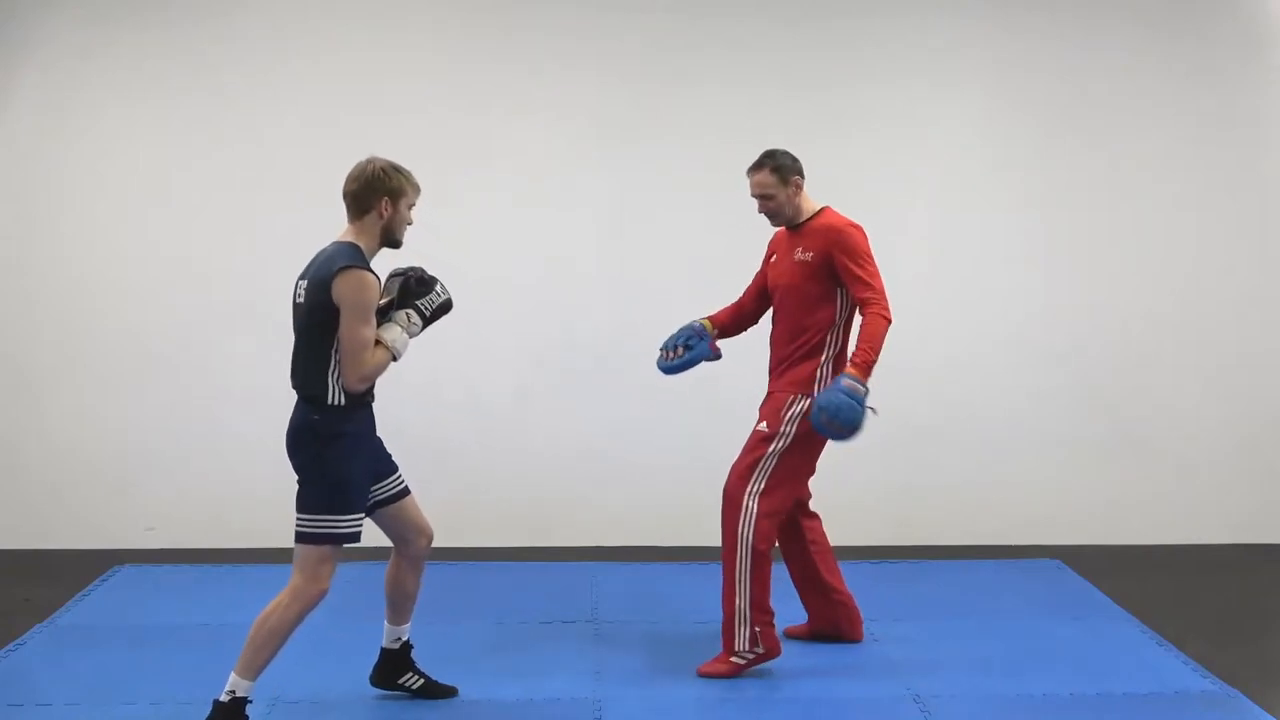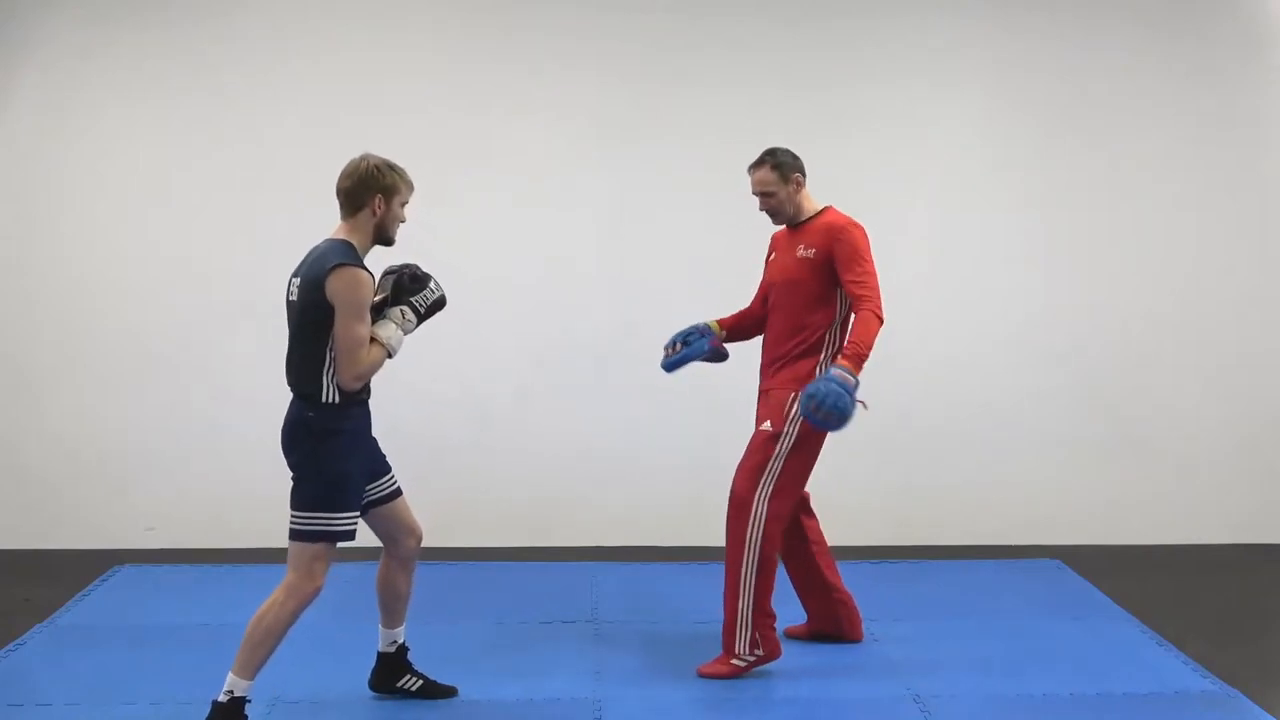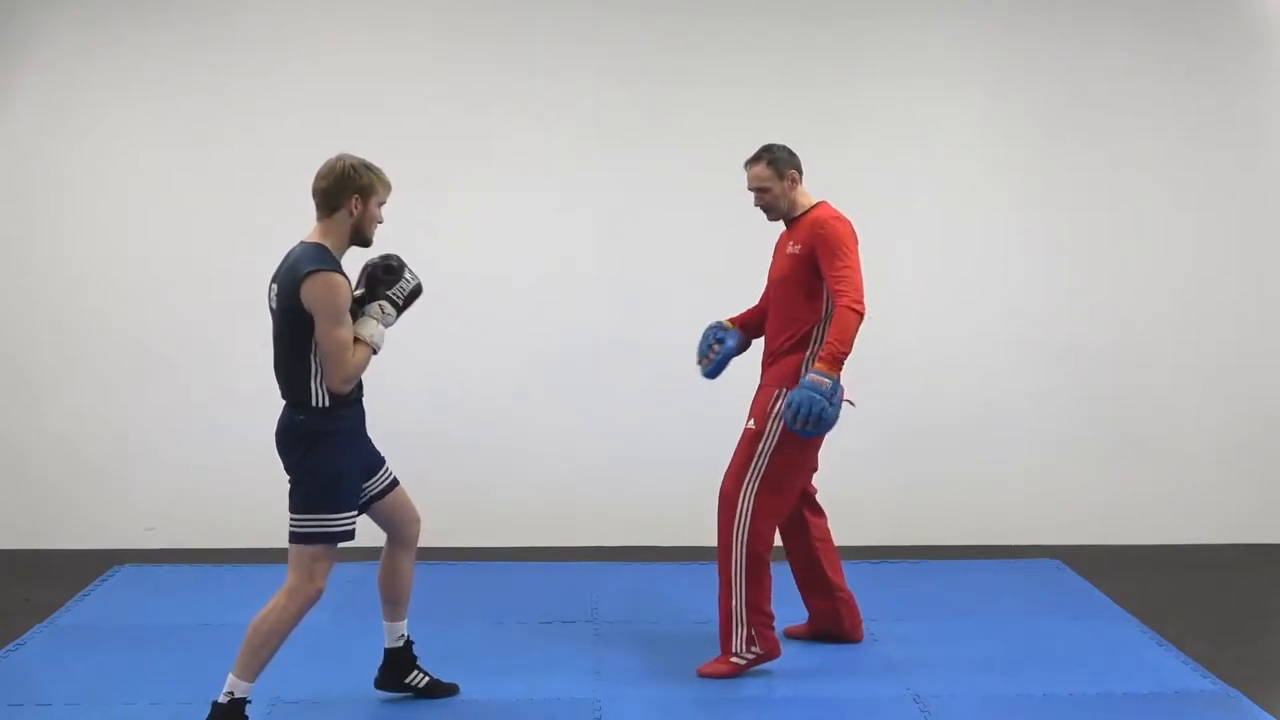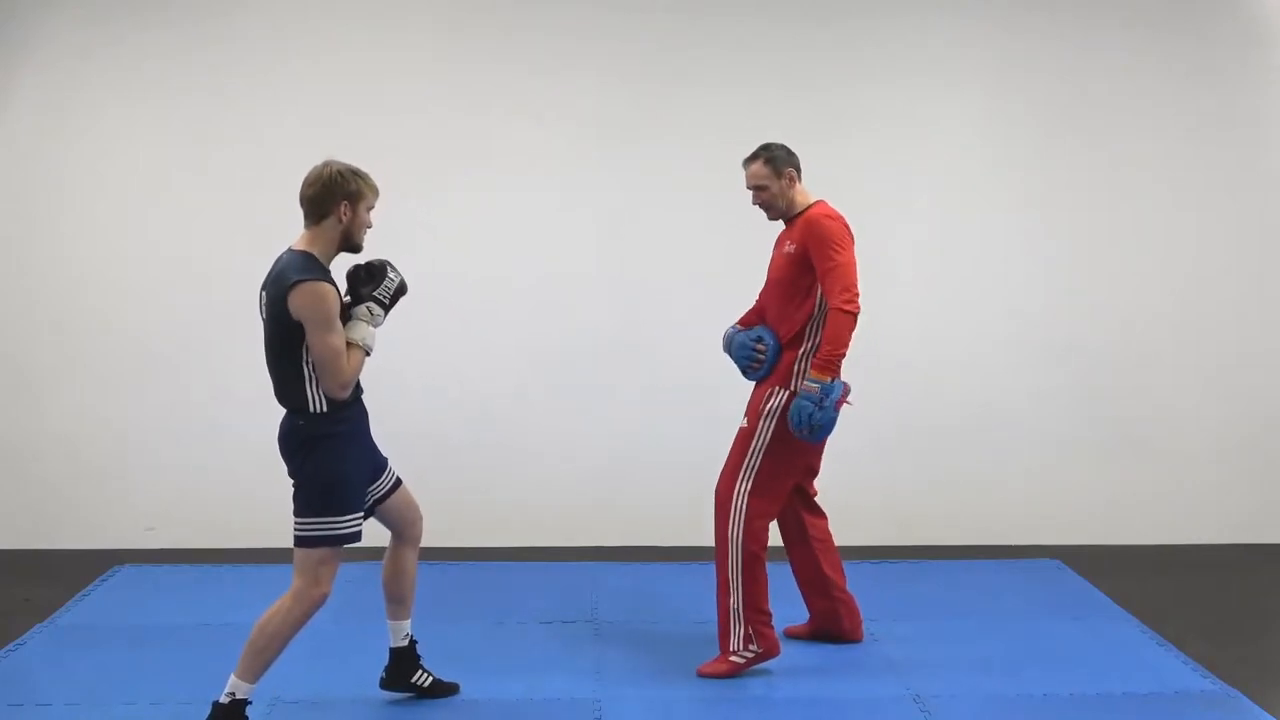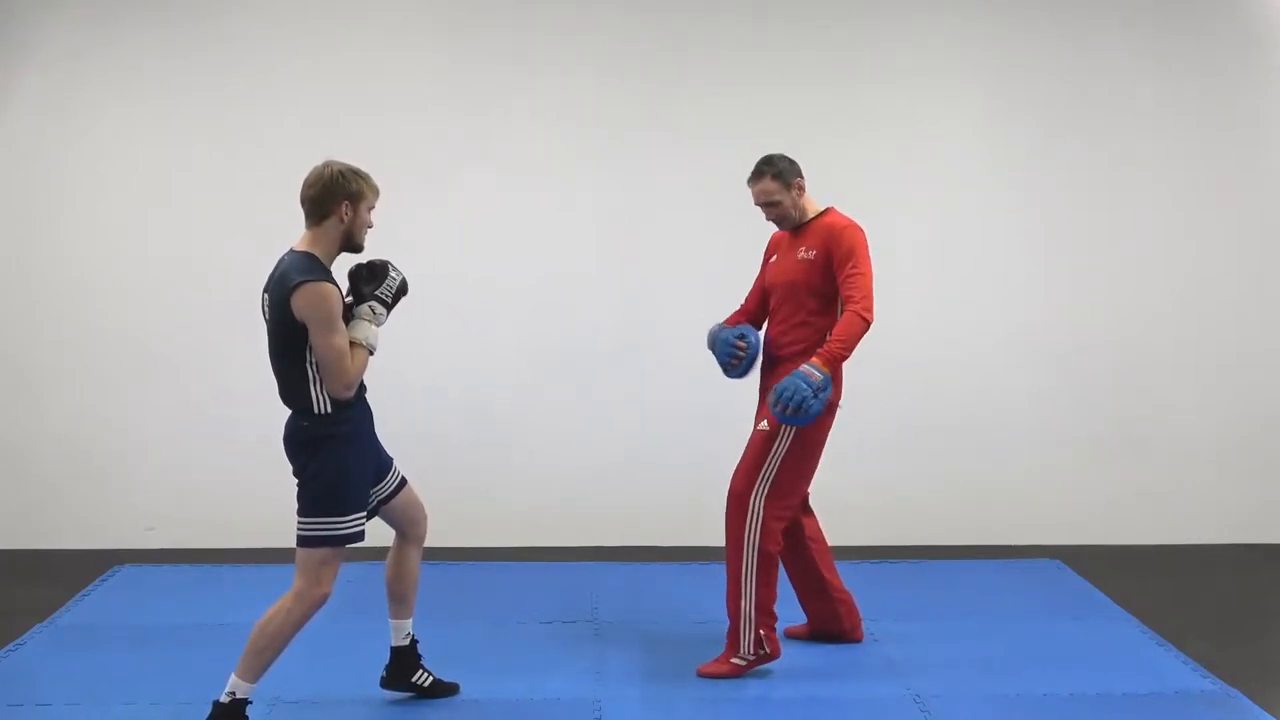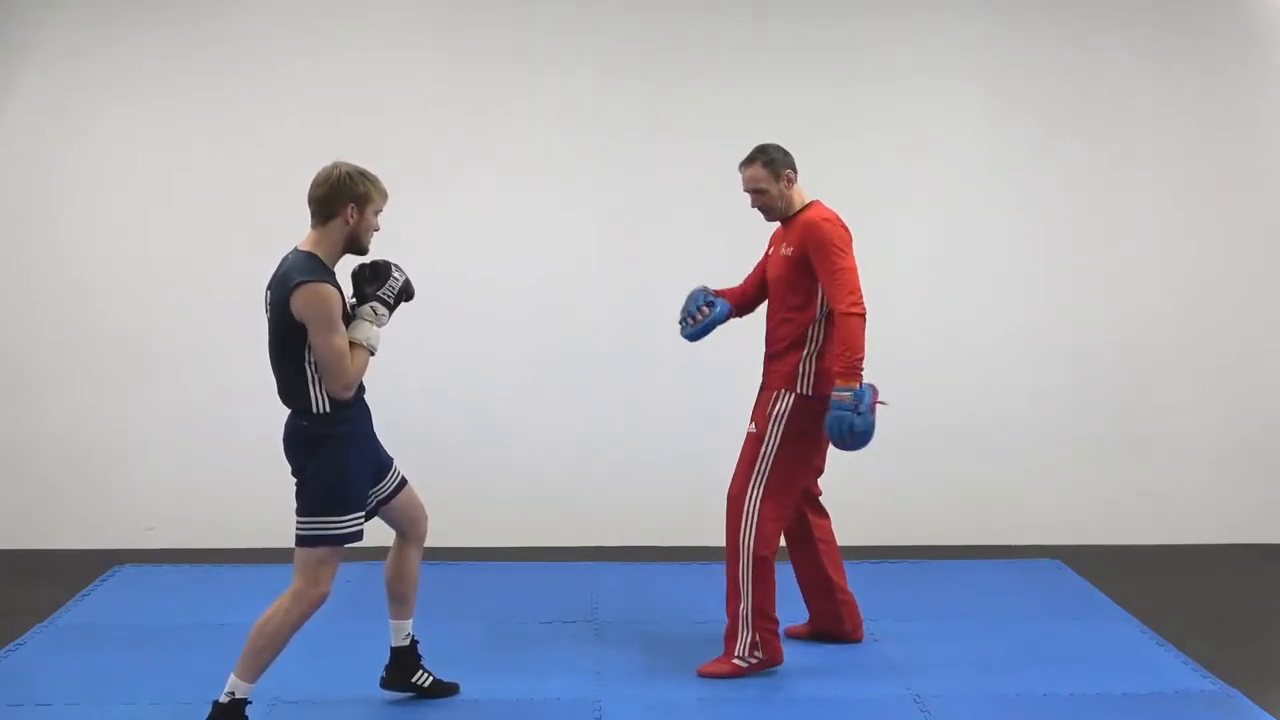
dt=0.3s
person 1, frame 1
left shoulder: (326, 262)
right shoulder: (356, 275)
right elbow: (357, 375)
left wrist: (387, 311)
right wrist: (407, 321)
left hip: (348, 430)
right hip: (330, 435)
left knee: (416, 538)
right knee: (310, 585)
left ankle: (394, 661)
person 1, frame 2
left shoulder: (320, 259)
right shoulder: (349, 274)
right elbow: (352, 373)
left wrist: (383, 308)
right wrist: (401, 319)
left hip: (343, 429)
right hip: (326, 433)
left knee: (406, 540)
right knee: (305, 581)
left ankle: (392, 665)
person 1, frame 3
left shoulder: (301, 261)
right shoulder: (324, 276)
right elbow: (341, 375)
left wrist: (363, 303)
right wrist: (381, 312)
left hip: (337, 429)
right hip: (321, 435)
left knee: (406, 527)
right knee: (306, 584)
left ankle: (397, 662)
person 1, frame 4
left shoulder: (291, 268)
right shoulder: (311, 286)
right elbow: (338, 381)
left wrist: (354, 305)
right wrist: (368, 313)
left hip: (341, 433)
right hip: (323, 440)
left knee: (408, 525)
right knee: (311, 588)
left ankle: (401, 662)
person 1, frame 5
left shoulder: (295, 269)
right shoulder: (314, 287)
right elbow: (343, 380)
left wrist: (357, 306)
right wrist: (370, 313)
left hip: (347, 433)
right hip: (329, 441)
left knee: (413, 524)
right knee: (313, 589)
left ankle: (403, 662)
person 1, frame 6
left shoulder: (301, 268)
right shoulder: (313, 287)
right elbow: (343, 381)
left wrist: (363, 306)
right wrist: (372, 313)
left hip: (347, 433)
right hip: (327, 441)
left knee: (414, 525)
right knee: (311, 589)
left ankle: (402, 663)
person 2, frame 1
left shoulder: (839, 234)
right shoulder: (779, 242)
left elbow: (876, 309)
right elbow: (750, 306)
left wrist: (853, 377)
right wrist: (705, 330)
left hip: (811, 392)
right hip: (784, 388)
left knee: (746, 496)
right knee: (786, 504)
left ankle: (749, 640)
right ankle: (835, 617)
person 2, frame 2
left shoulder: (840, 231)
right shoulder: (780, 241)
left elbow: (868, 307)
right elbow: (762, 313)
left wrist: (846, 367)
right wrist: (714, 331)
left hip: (808, 390)
right hip: (776, 386)
left knee: (753, 498)
right knee: (785, 503)
left ankle: (750, 643)
right ankle: (835, 617)
person 2, frame 3
left shoulder: (829, 227)
right shoulder: (788, 235)
left elbow: (849, 305)
left wrist: (822, 373)
right wrist: (731, 329)
left hip: (801, 387)
right hip: (782, 383)
left knee: (744, 499)
right knee: (792, 501)
left ankle: (749, 641)
right ankle: (836, 617)
person 2, frame 4
left shoulder: (824, 224)
right shoulder: (787, 232)
left elbow: (843, 304)
left wrist: (819, 377)
right wrist: (740, 333)
left hip: (797, 388)
right hip: (780, 383)
left knee: (739, 497)
right knee: (792, 500)
left ankle: (747, 640)
right ankle: (836, 617)
person 2, frame 5
left shoulder: (841, 233)
right shoulder: (778, 244)
left elbow: (858, 310)
right elbow: (755, 307)
left wrist: (819, 366)
right wrist: (727, 332)
left hip: (805, 390)
right hip: (780, 387)
left knee: (751, 500)
right knee: (783, 504)
left ankle: (751, 641)
right ankle: (835, 617)
person 2, frame 6
left shoulder: (821, 227)
right shoulder: (782, 234)
left elbow: (848, 308)
right elbow: (752, 292)
left wrist: (845, 382)
right wrist: (713, 300)
left hip: (801, 387)
right hip: (789, 384)
left knee: (752, 502)
right knee: (797, 503)
left ankle: (753, 646)
right ankle: (838, 618)
